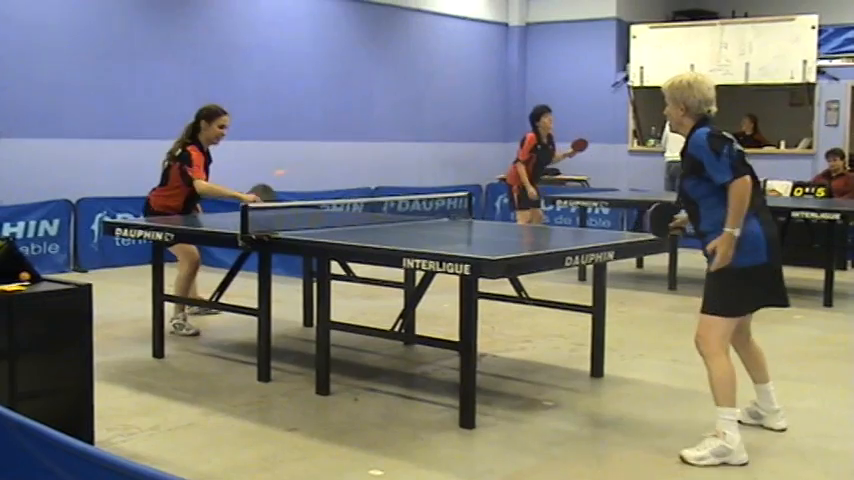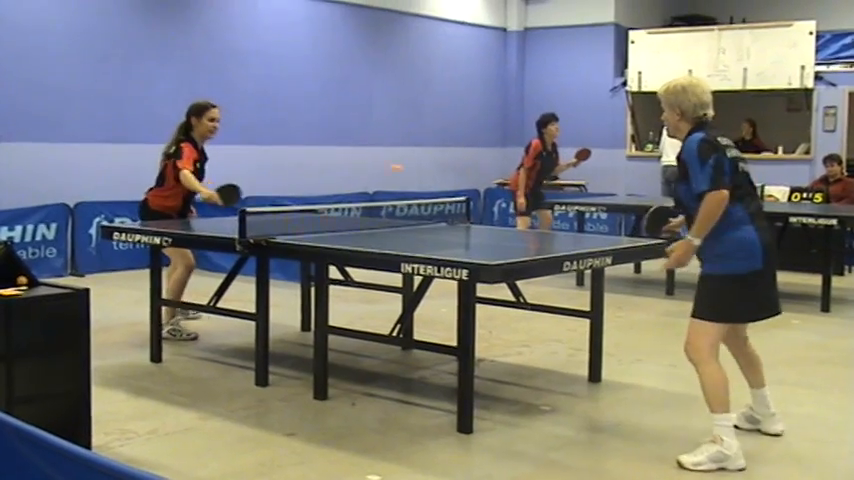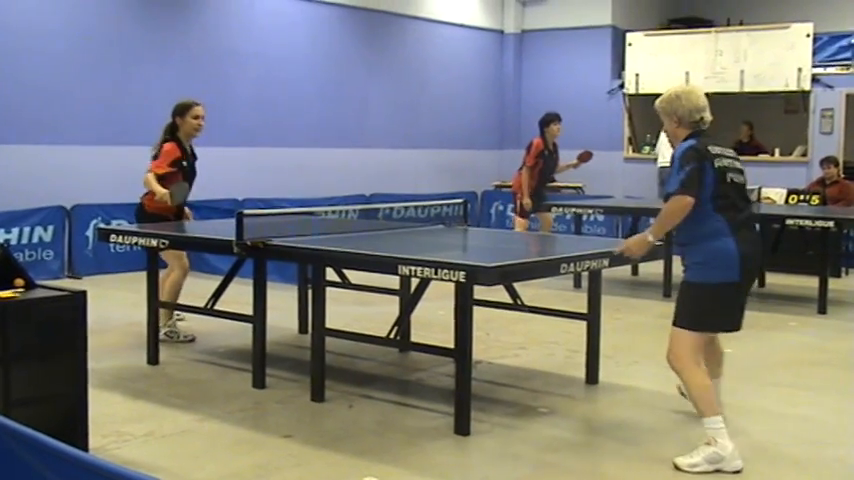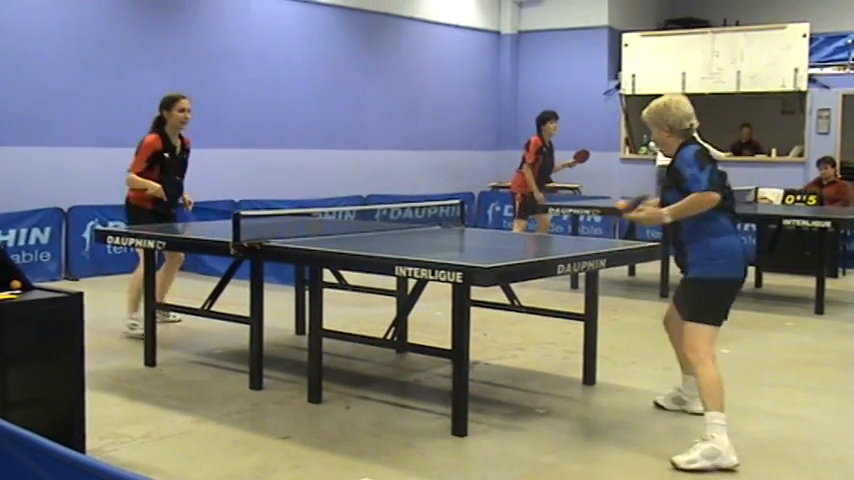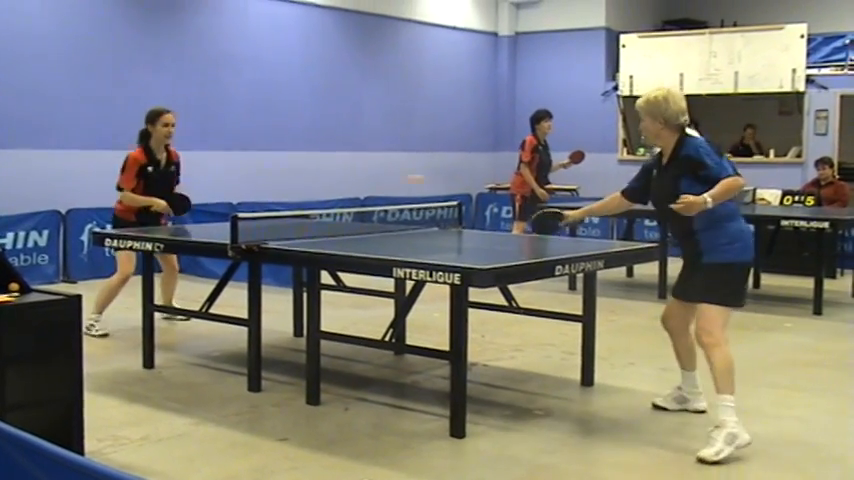
dt=0.2s
person 1, frame 1
left shoulder: (704, 140)
right shoulder: (703, 141)
left elbow: (742, 182)
left wrist: (729, 234)
right wrist: (687, 218)
left hip: (740, 253)
right hip: (750, 250)
left knee: (710, 342)
right knee: (737, 333)
left ankle: (727, 439)
right ankle: (769, 408)
person 1, frame 2
left shoulder: (697, 145)
right shoulder: (713, 143)
left elbow: (718, 195)
left wrist: (691, 241)
right wrist: (685, 222)
left hip: (730, 257)
right hip: (747, 251)
left knee: (699, 349)
right knee: (734, 337)
left ankle: (725, 445)
right ankle: (764, 414)
person 1, frame 3
left shoulder: (689, 151)
right shoulder: (724, 152)
left elbow: (682, 200)
left wrist: (648, 237)
right wrist: (664, 228)
left hip: (712, 263)
right hip: (739, 257)
left knee: (681, 355)
right knee: (702, 333)
left ankle: (720, 447)
right ankle: (709, 393)
person 1, frame 4
left shoulder: (690, 155)
right shoulder: (690, 158)
left elbow: (708, 198)
right elbow: (668, 201)
left wrist: (662, 215)
right wrist: (647, 207)
left hip: (715, 262)
right hip: (712, 260)
left knee: (698, 350)
right knee: (674, 322)
left ankle: (717, 443)
right ankle: (690, 393)
person 1, frame 5
left shoulder: (695, 148)
right shoulder: (657, 165)
left elbow: (735, 181)
right elbow: (625, 198)
left wrist: (706, 201)
right wrist: (579, 214)
left hip: (725, 249)
right hip: (701, 253)
left knee: (709, 334)
right knee: (673, 320)
left ankle: (729, 426)
right ankle: (690, 392)
person 2, frame 1
left shoulder: (202, 150)
right shoulder: (191, 154)
right elbow: (201, 187)
left wrist: (192, 204)
right wrist: (239, 195)
left hip: (176, 211)
right hip: (161, 212)
left knee: (190, 256)
right knee: (191, 259)
right ankle: (178, 318)
person 2, frame 2
left shoulder: (196, 149)
right shoulder: (185, 149)
right elbow: (184, 176)
left wrist: (186, 205)
right wrist: (204, 191)
left hip: (169, 212)
right hip: (157, 214)
left knee: (180, 261)
right knee: (186, 263)
left ankle: (173, 308)
right ankle: (169, 324)
person 2, frame 3
left shoulder: (188, 150)
right shoulder: (170, 149)
right elbow: (149, 177)
left wrist: (181, 207)
right wrist: (159, 190)
left hip: (167, 215)
right hip: (153, 216)
left knee: (175, 264)
right knee: (181, 266)
left ankle: (161, 311)
right ankle: (165, 327)
person 2, frame 4
left shoulder: (184, 144)
right shoulder: (152, 142)
right elbow: (131, 177)
left wrist: (182, 195)
right wrist: (150, 185)
left hip: (165, 209)
right hip: (141, 208)
left knee: (176, 257)
left ankle: (157, 308)
right ankle: (132, 318)
person 2, frame 5
left shoulder: (173, 158)
right shoulder: (135, 158)
right elbow: (125, 196)
right wrist: (153, 202)
left hip: (154, 221)
right hip: (128, 221)
left knee: (172, 267)
right knee: (125, 272)
left ankle: (168, 308)
right ankle: (93, 318)
